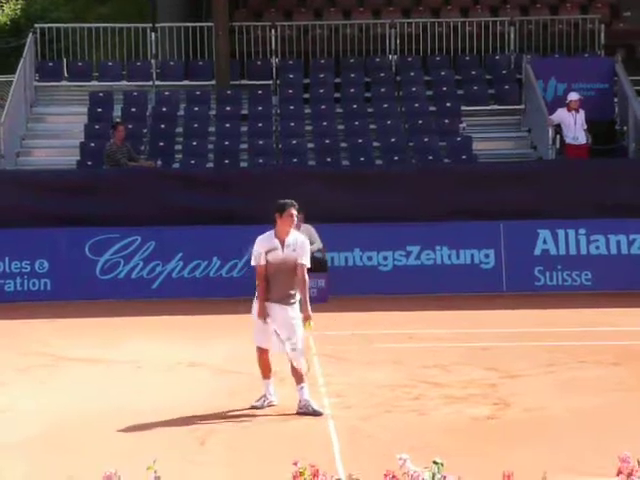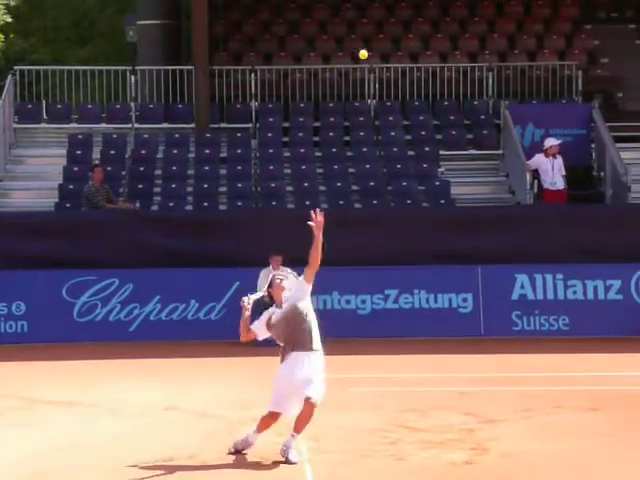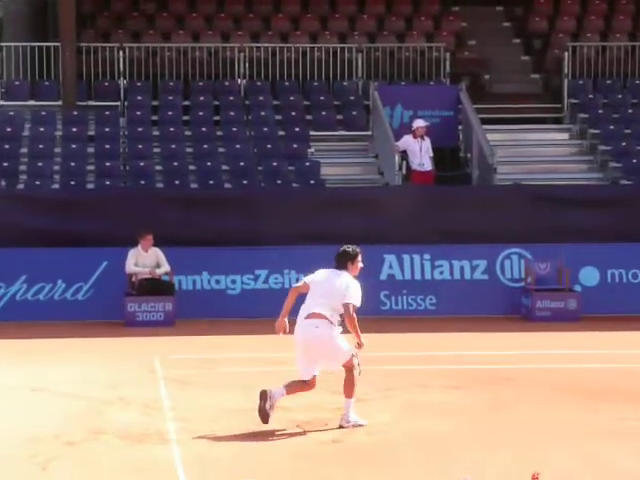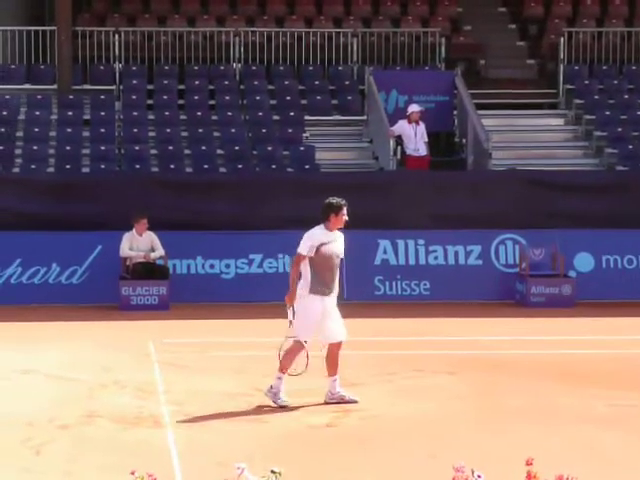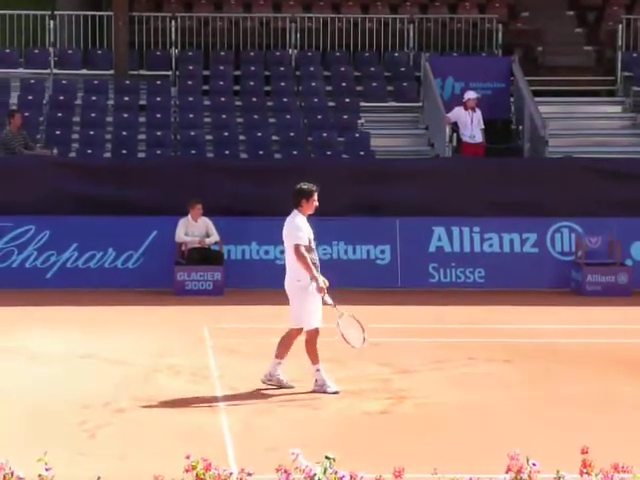
dt=1s
person 1, frame 1
left shoulder: (301, 241)
right shoulder: (262, 241)
left elbow: (303, 276)
right elbow: (260, 277)
left wrist: (306, 306)
right wrist: (261, 305)
left hip: (290, 305)
right hip: (266, 304)
left knee: (295, 351)
right knee: (262, 351)
left ankle: (304, 400)
right ankle: (269, 394)
person 1, frame 2
left shoulder: (299, 293)
right shoulder: (269, 316)
left elbow: (313, 265)
right elbow: (245, 336)
left wrist: (318, 233)
right wrist: (246, 313)
left hip: (312, 360)
right hip: (290, 364)
left knee: (310, 404)
right knee: (274, 414)
left ankle: (289, 445)
right ankle: (249, 440)
person 1, frame 3
left shoulder: (322, 274)
right shoulder: (352, 284)
left elbow: (295, 290)
right elbow: (349, 314)
left wrist: (282, 317)
right wrist: (359, 337)
left hip: (302, 329)
right hip: (324, 330)
left knee: (308, 383)
right knee: (351, 365)
left ankle: (273, 395)
right ankle: (348, 416)
person 1, frame 4
left shoulder: (339, 237)
right shoulder: (314, 236)
right elbow: (297, 263)
left wrist: (336, 289)
right wrist: (292, 290)
left hip: (328, 298)
right hip: (309, 297)
left knee: (335, 343)
right knee: (299, 344)
left ankle: (334, 391)
right ankle: (275, 387)
person 1, frame 5
left shoulder: (298, 221)
right shoulder: (297, 223)
right elbow: (300, 253)
left wrist: (317, 277)
right wrist: (316, 278)
left hip: (304, 282)
right hip: (302, 283)
left knee: (296, 329)
right knee: (312, 331)
left ankle: (273, 373)
right ankle: (320, 379)
